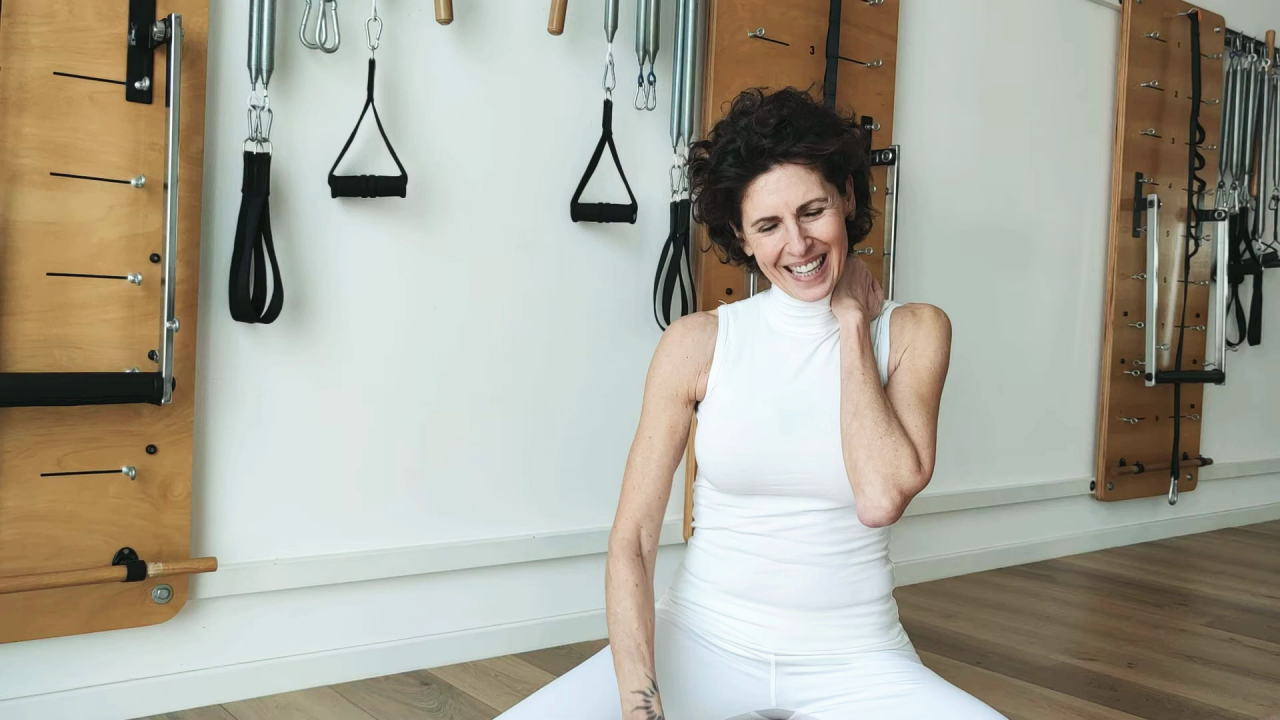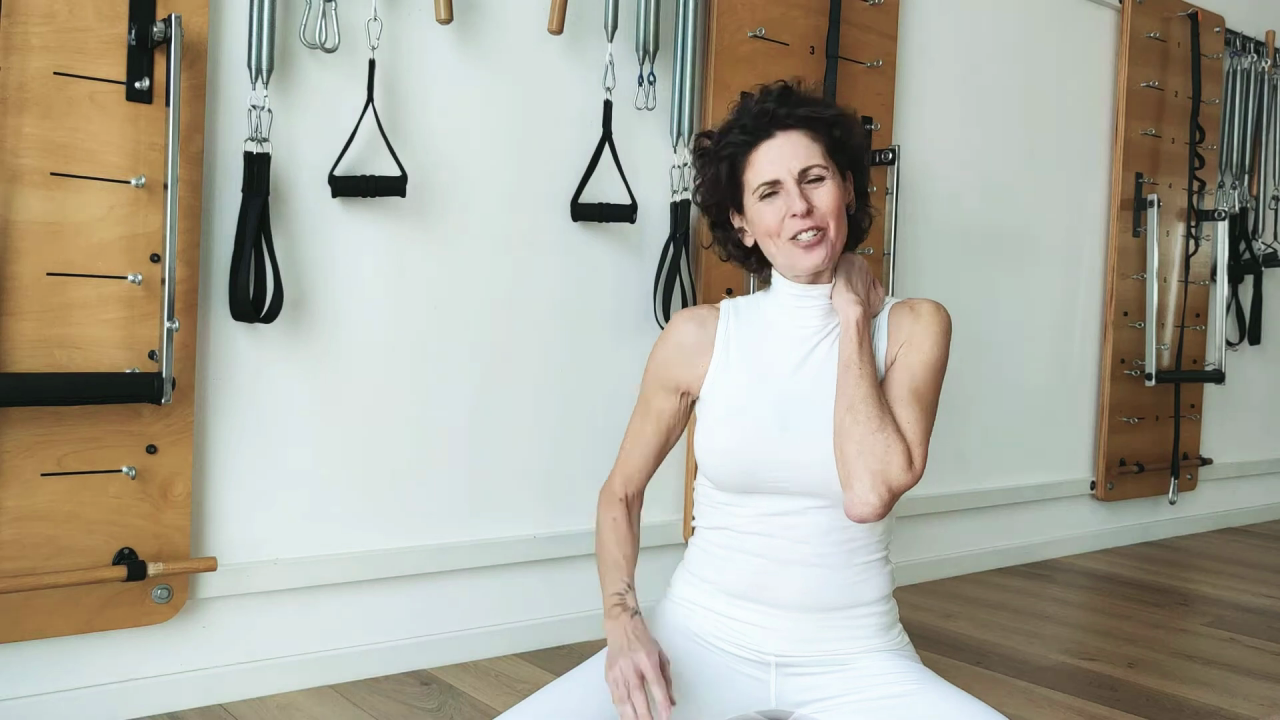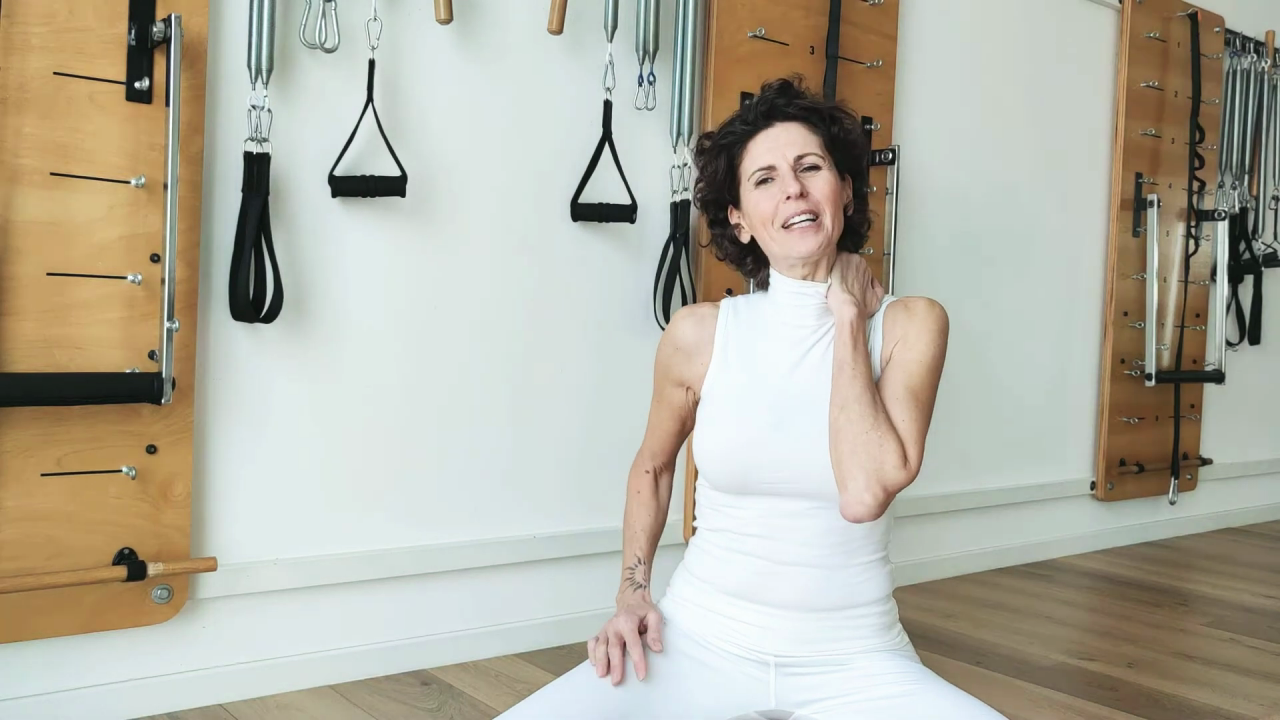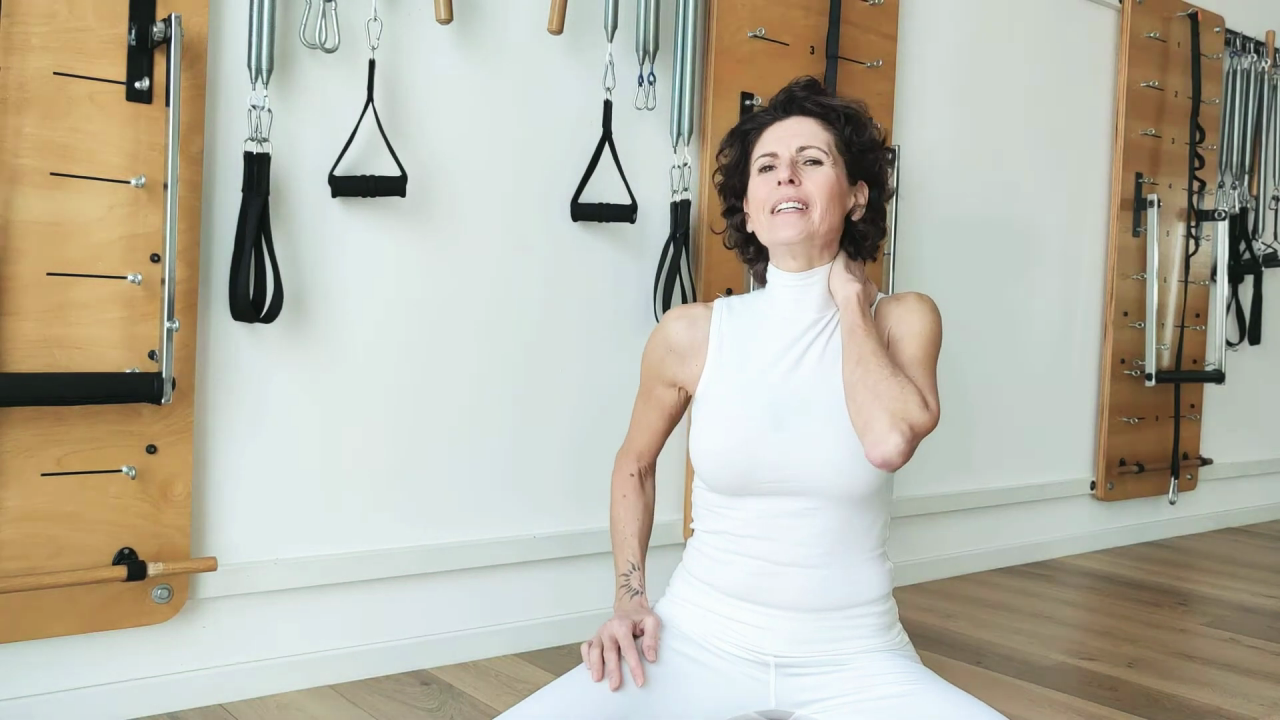
dt=0.4s
person 1, frame 1
left shoulder: (913, 331)
right shoulder: (697, 343)
left elbow: (882, 499)
right elbow: (631, 543)
left wrist: (853, 323)
left hip: (852, 659)
right hip: (703, 640)
person 1, frame 2
left shoulder: (912, 326)
right shoulder: (696, 336)
left elbow: (871, 493)
right elbow: (620, 495)
left wrist: (853, 317)
right wrist: (623, 618)
left hip: (852, 660)
right hip: (701, 641)
person 1, frame 3
left shoulder: (909, 324)
right shoulder: (698, 333)
left elbow: (867, 493)
right elbow: (652, 467)
left wrist: (847, 316)
right wrist: (631, 592)
left hip: (852, 660)
right hip: (700, 640)
person 1, frame 4
left shoulder: (904, 318)
right shoulder: (691, 333)
left elbow: (890, 441)
right elbow: (633, 466)
left wrist: (851, 297)
right wrist: (629, 600)
left hip: (851, 660)
right hip: (699, 641)
